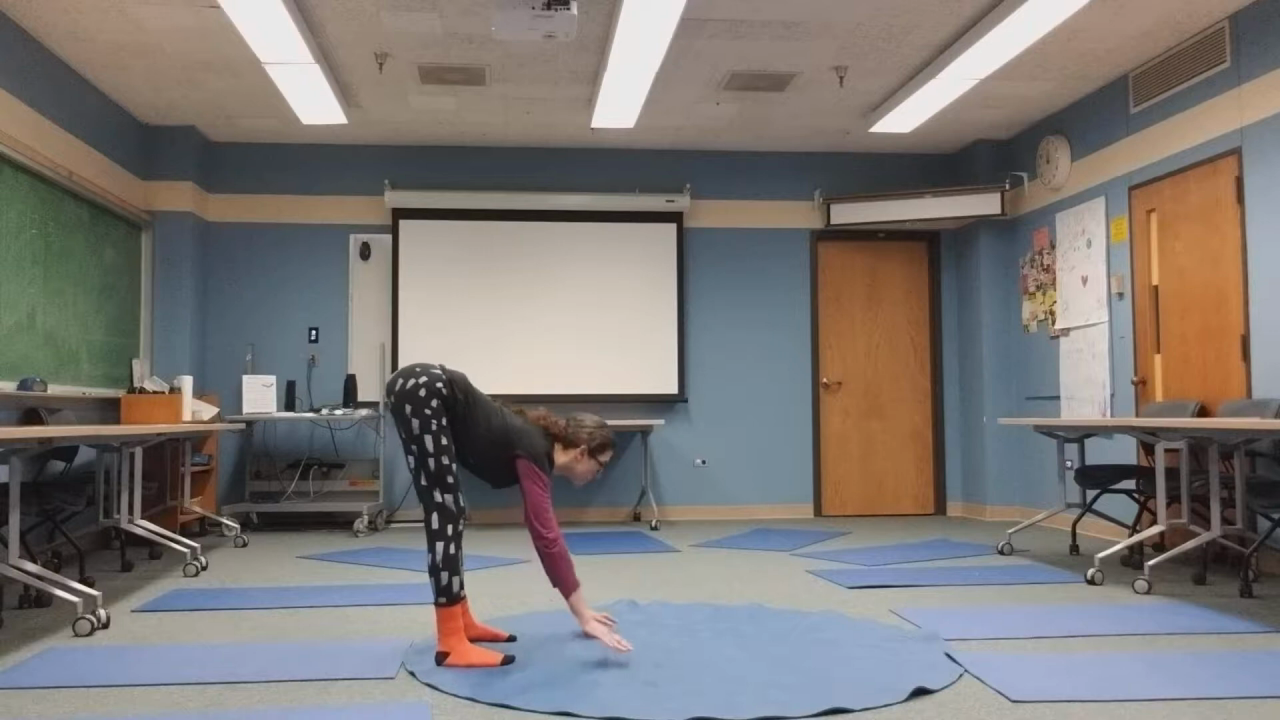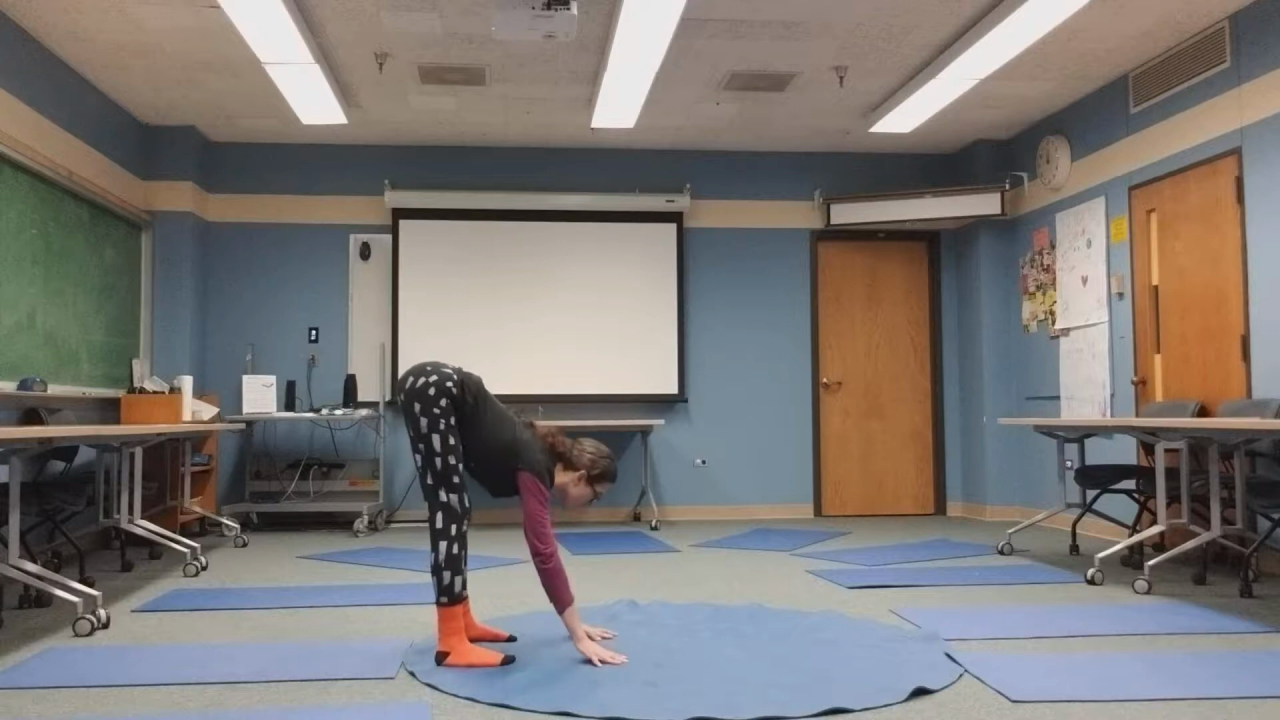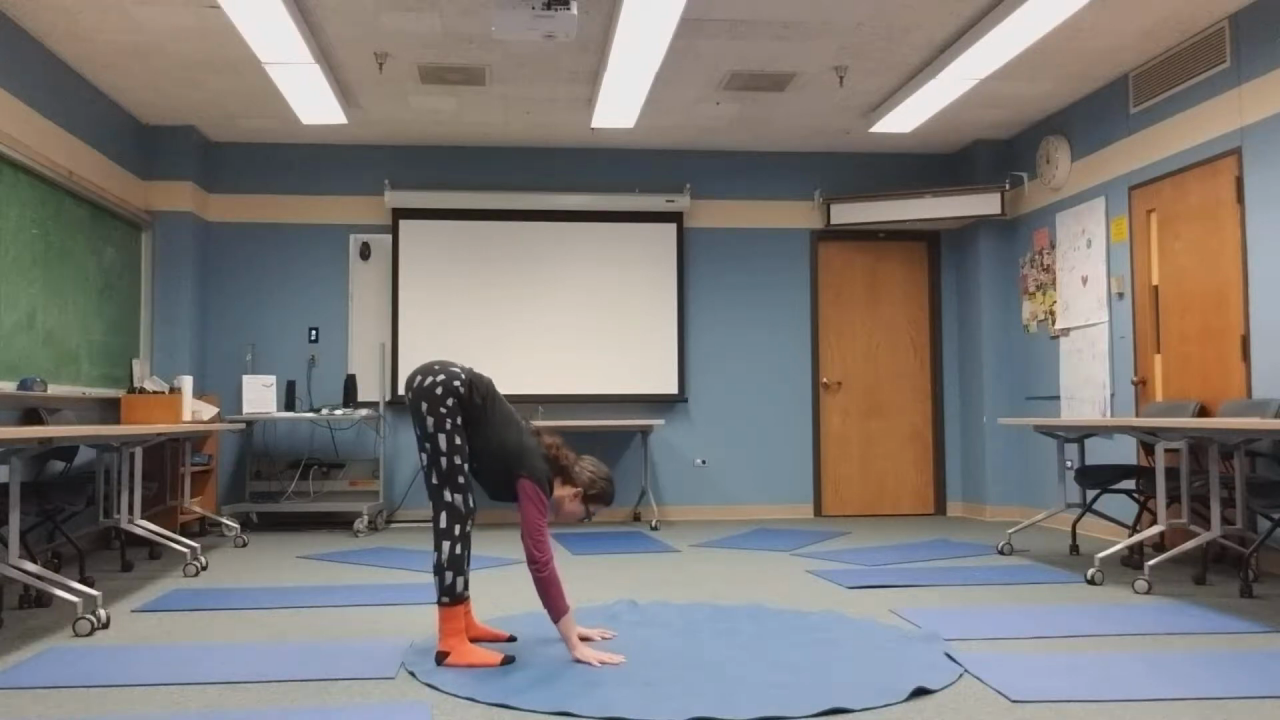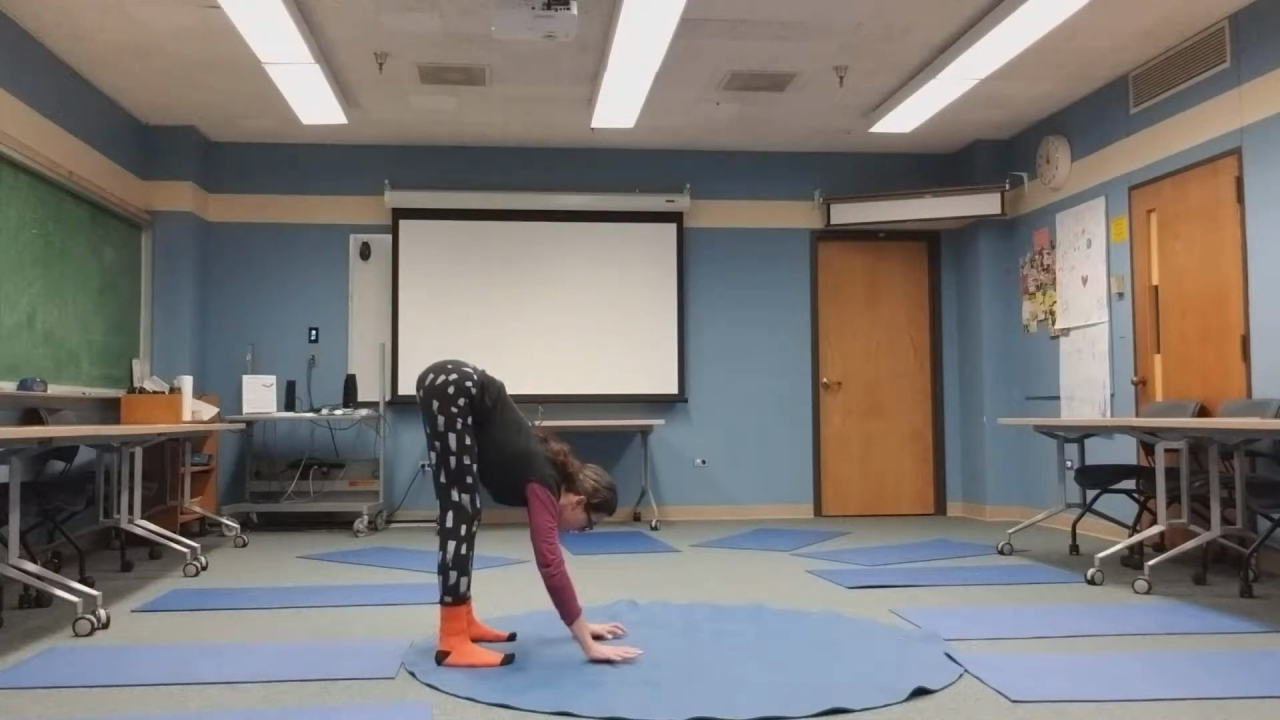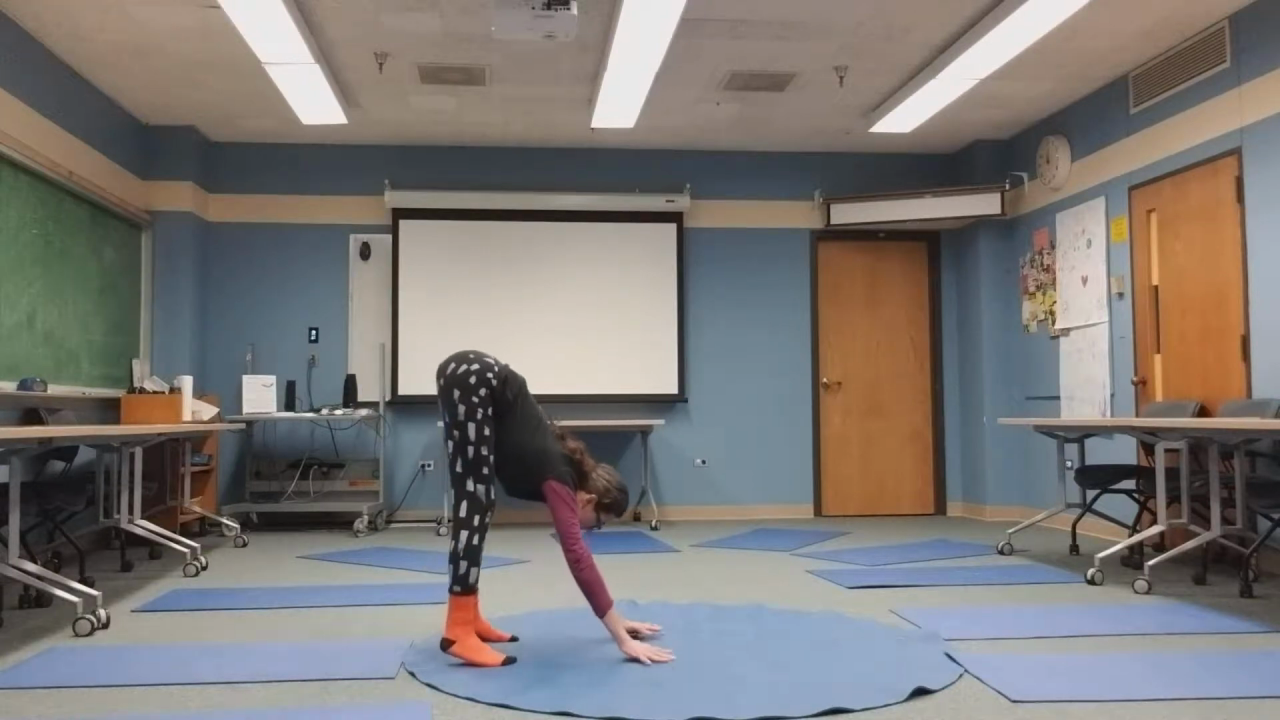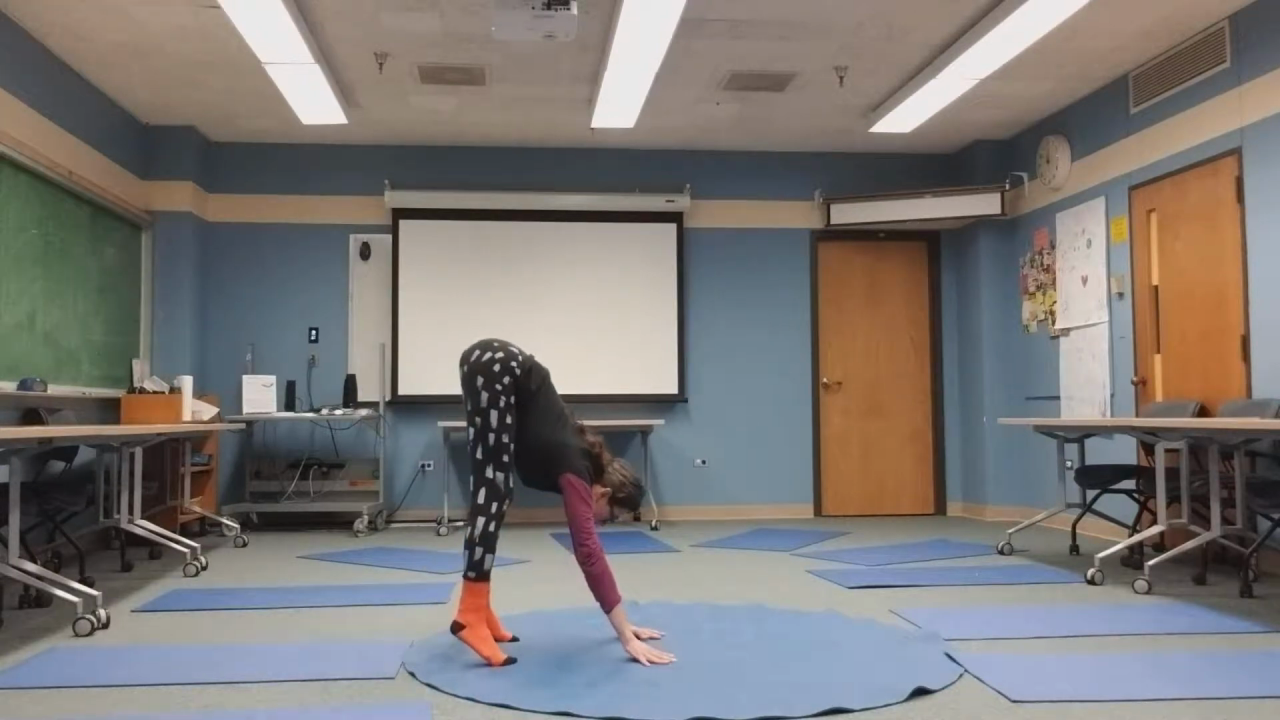
dt=0.3s
person 1, frame 1
left shoulder: (537, 447)
right shoulder: (534, 454)
left elbow: (546, 536)
right elbow: (547, 538)
left wrist: (581, 610)
right wrist: (584, 616)
left hip: (427, 394)
right hip: (421, 392)
left knee: (448, 513)
right knee: (445, 514)
left ankle: (461, 621)
right ankle: (451, 643)
person 1, frame 2
left shoulder: (540, 461)
right shoulder: (535, 468)
left elbow: (543, 551)
right elbow: (545, 553)
left wrist: (576, 625)
right wrist: (580, 638)
left hip: (435, 391)
right hip: (431, 390)
left knee: (453, 513)
right knee: (449, 514)
left ankle: (462, 621)
right ankle: (452, 643)
person 1, frame 3
left shoulder: (544, 469)
right shoulder: (535, 476)
left elbow: (540, 558)
right elbow: (540, 560)
left wrist: (569, 627)
right wrist: (574, 645)
left hip: (448, 391)
right hip: (439, 389)
left knee: (459, 512)
right knee: (454, 513)
left ankle: (462, 621)
right ankle: (452, 642)
person 1, frame 4
left shoulder: (552, 473)
right shoulder: (543, 482)
left elbow: (550, 561)
right elbow: (551, 563)
left wrist: (581, 625)
right wrist: (588, 645)
left hip: (457, 388)
right hip: (451, 388)
left knee: (464, 512)
right knee: (460, 513)
left ankle: (463, 620)
right ankle: (453, 642)
person 1, frame 5
left shoulder: (564, 470)
right shoulder: (558, 478)
left elbow: (577, 554)
right elbow: (578, 558)
left wrist: (618, 624)
right wrist: (623, 639)
left hip: (476, 379)
right hip: (471, 378)
left knee: (477, 505)
right knee: (475, 505)
left ankle: (469, 618)
right ankle: (459, 630)
person 1, frame 6
left shoulder: (579, 465)
right shoulder: (576, 472)
left elbow: (587, 550)
right elbow: (589, 552)
left wrist: (625, 626)
right wrist: (626, 639)
left hip: (501, 369)
right hip: (494, 367)
left knee: (493, 492)
right knee: (493, 492)
left ankle: (479, 612)
right ankle: (471, 615)
